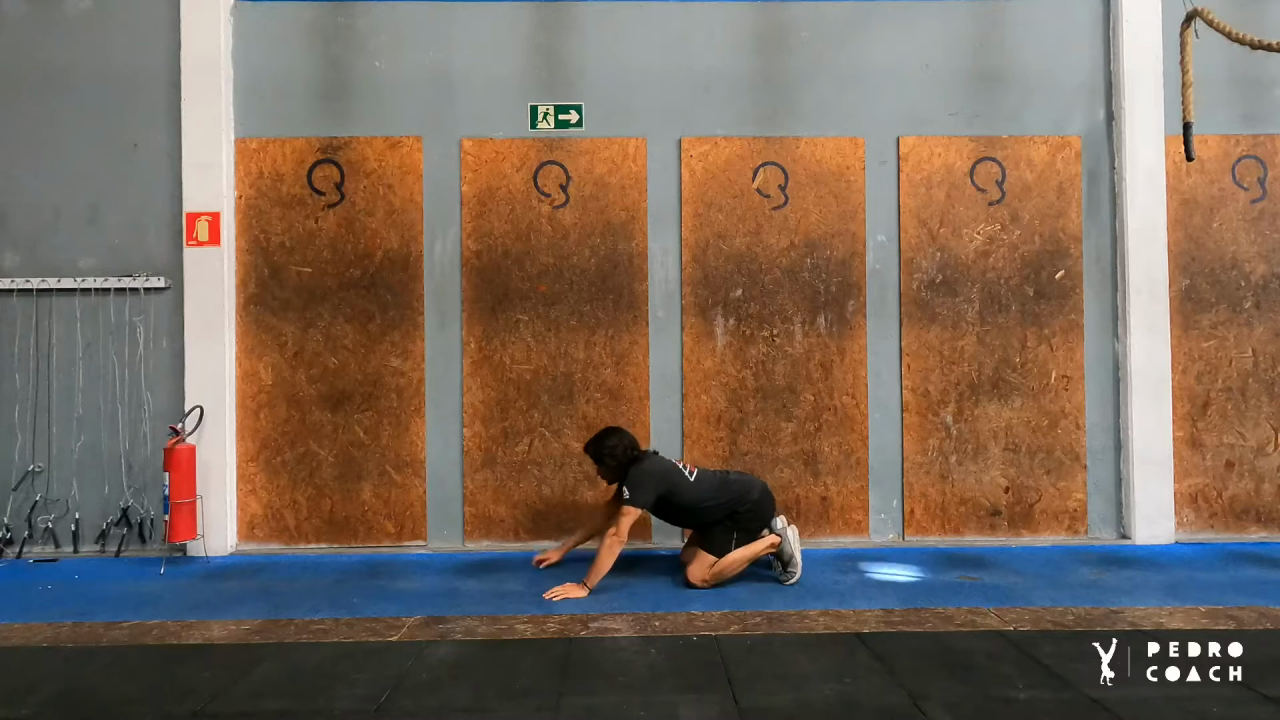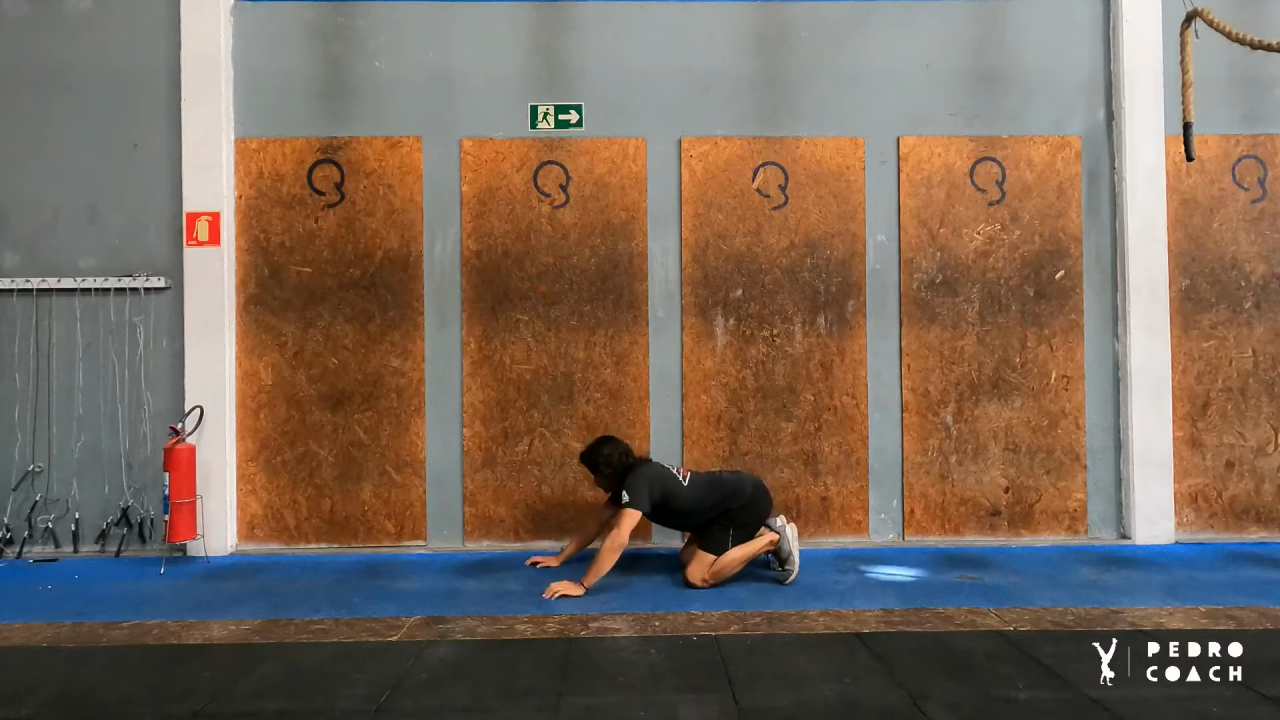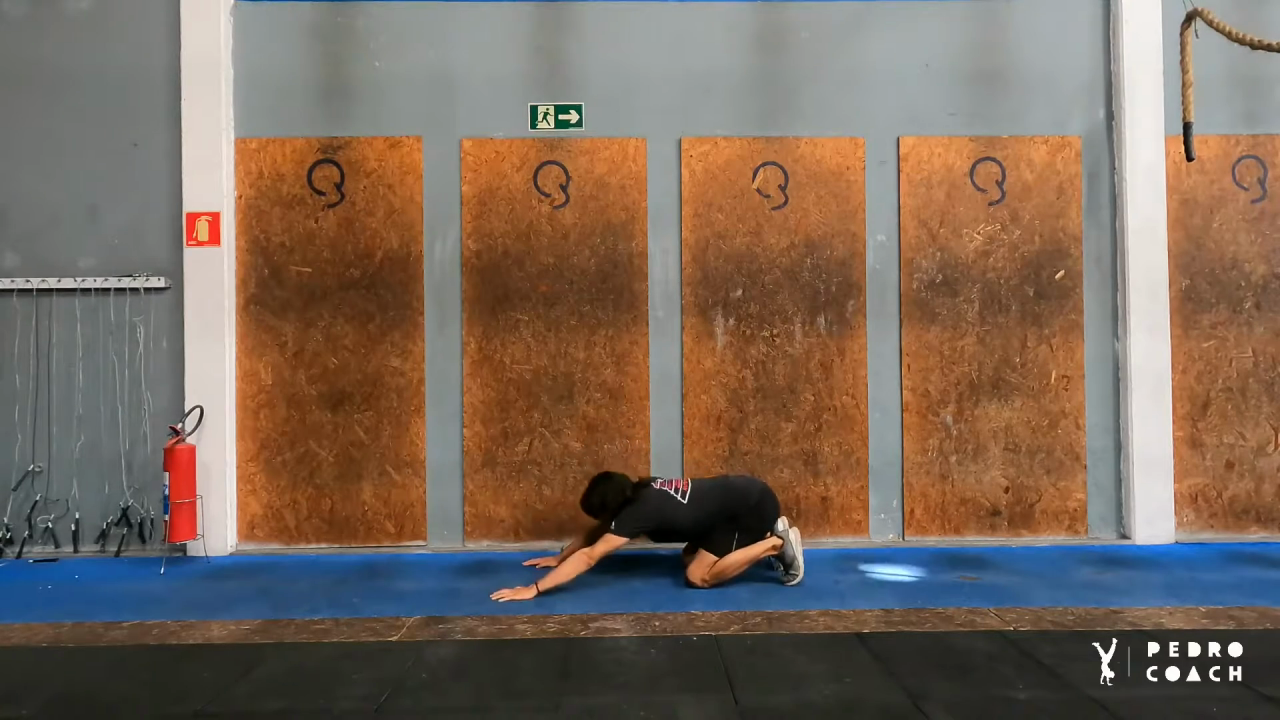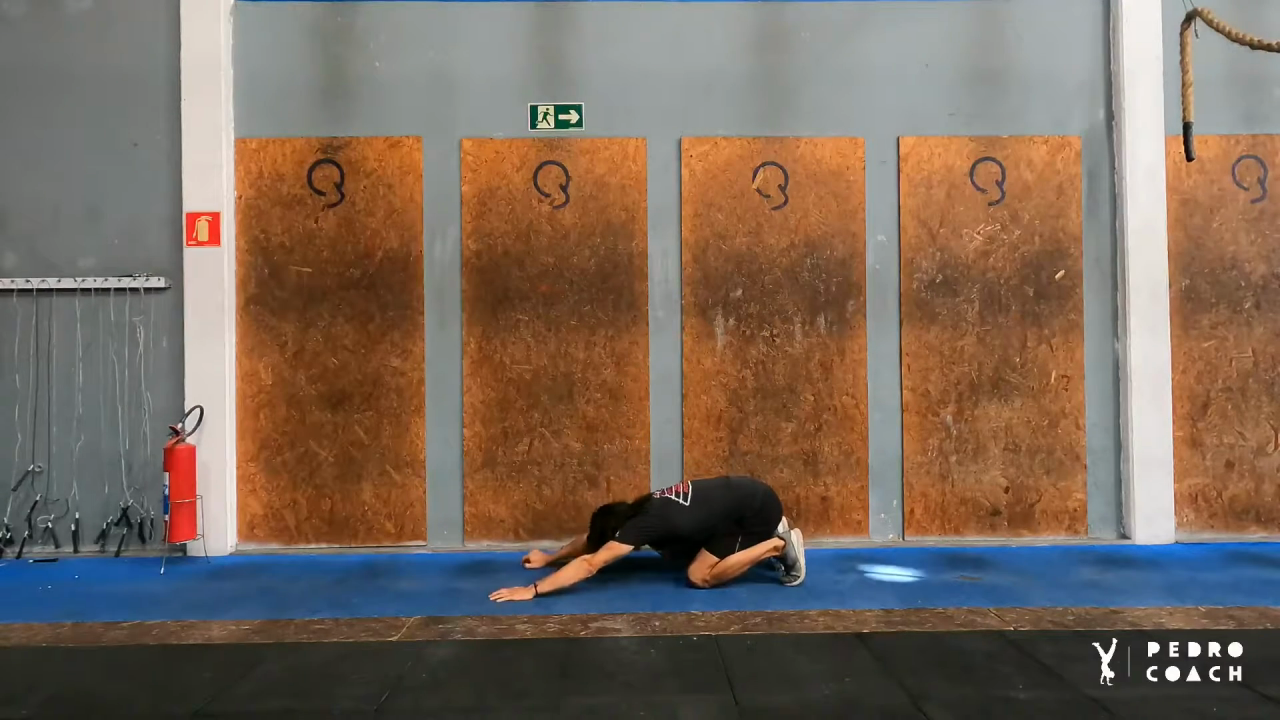
dt=0.4s
person 1, frame 1
left shoulder: (642, 476)
right shoulder: (638, 470)
left elbow: (616, 536)
right elbow: (605, 518)
left wrist: (584, 587)
right wrist: (562, 551)
left hip: (750, 504)
right hip: (739, 493)
left knee: (698, 576)
right knee: (688, 557)
left ankle: (775, 542)
right ankle: (767, 530)
person 1, frame 2
left shoulder: (638, 483)
right shoulder: (633, 476)
left elbow: (618, 540)
right elbow: (601, 523)
left wrist: (581, 585)
right wrist: (560, 557)
left hip: (746, 500)
right hip: (736, 492)
left knee: (698, 576)
right knee: (687, 558)
left ankle: (773, 539)
right ankle: (767, 529)
person 1, frame 3
left shoulder: (638, 512)
right shoulder: (640, 494)
left elbow: (589, 556)
right elbow: (595, 533)
left wrist: (534, 589)
right wrist: (558, 558)
left hip: (753, 505)
right hip: (744, 493)
left knee: (699, 576)
right knee: (690, 558)
left ankle: (777, 544)
right ankle: (769, 532)
person 1, frame 4
left shoulder: (643, 525)
right shoulder: (641, 511)
left elbow: (590, 564)
right elbow: (592, 538)
left wrist: (532, 590)
right wrist: (549, 558)
left hip: (756, 507)
right hip: (746, 495)
left knee: (700, 576)
right knee: (691, 557)
left ankle: (779, 545)
right ankle: (771, 534)
